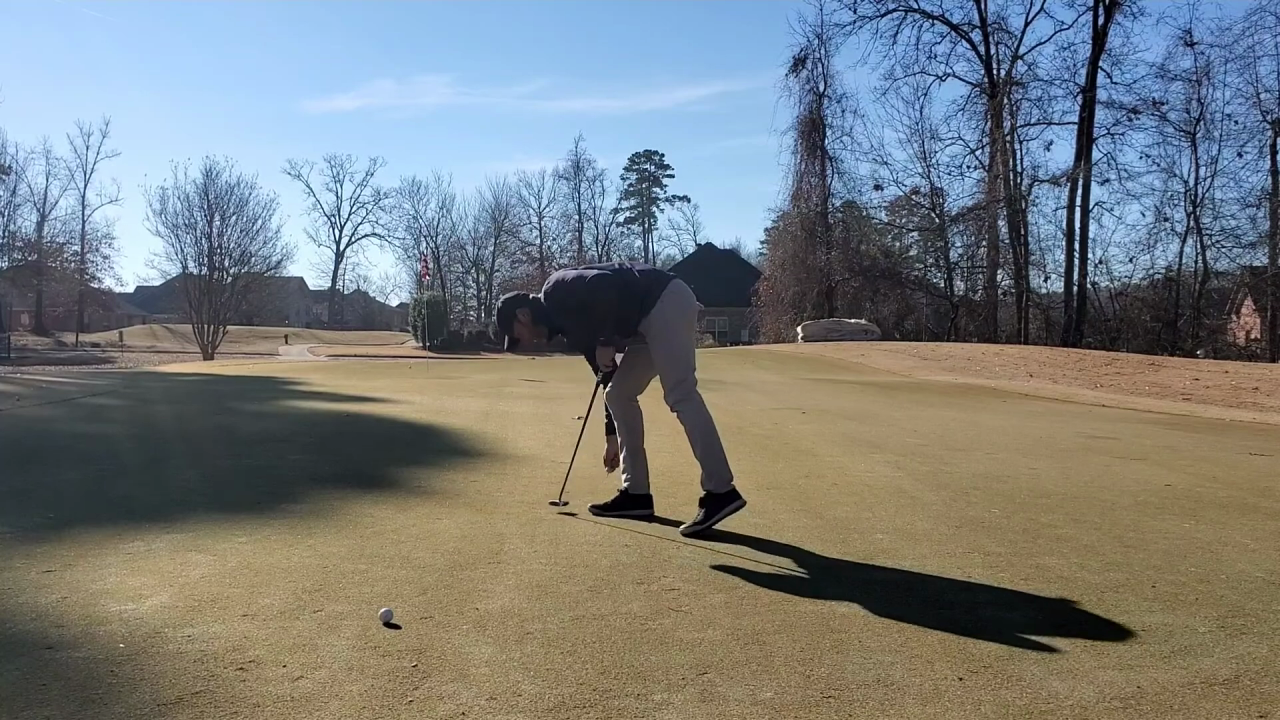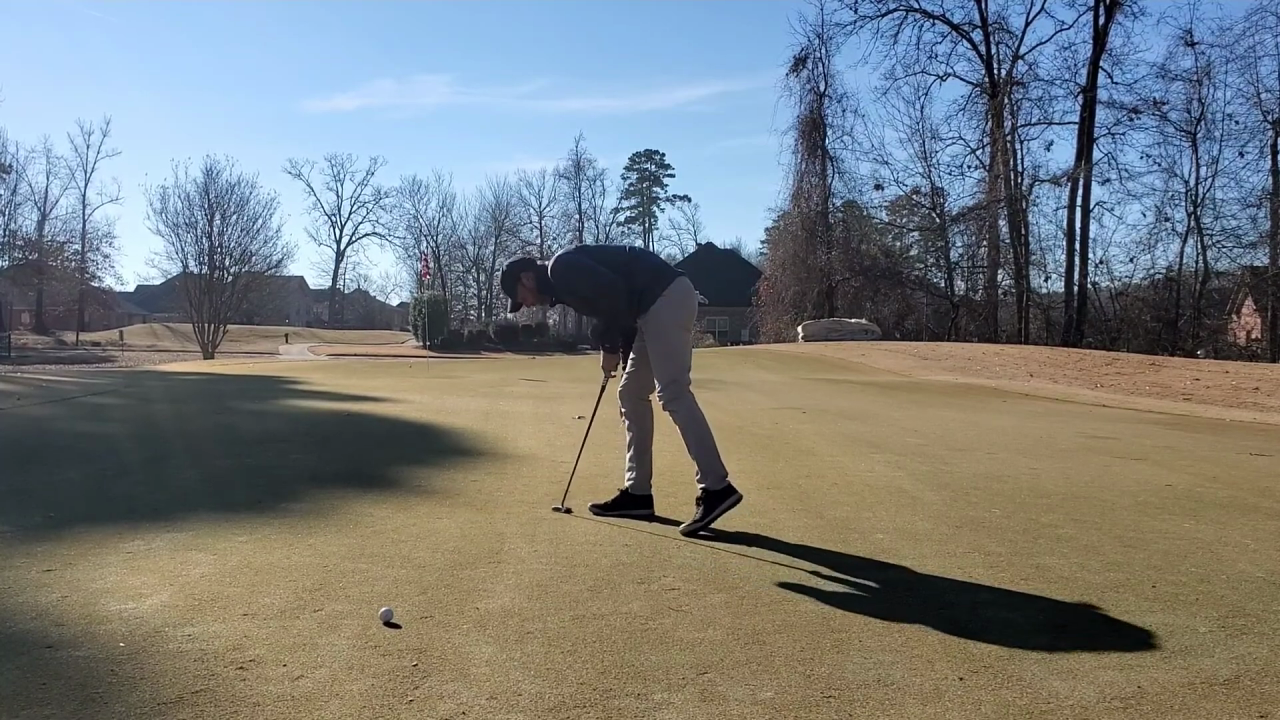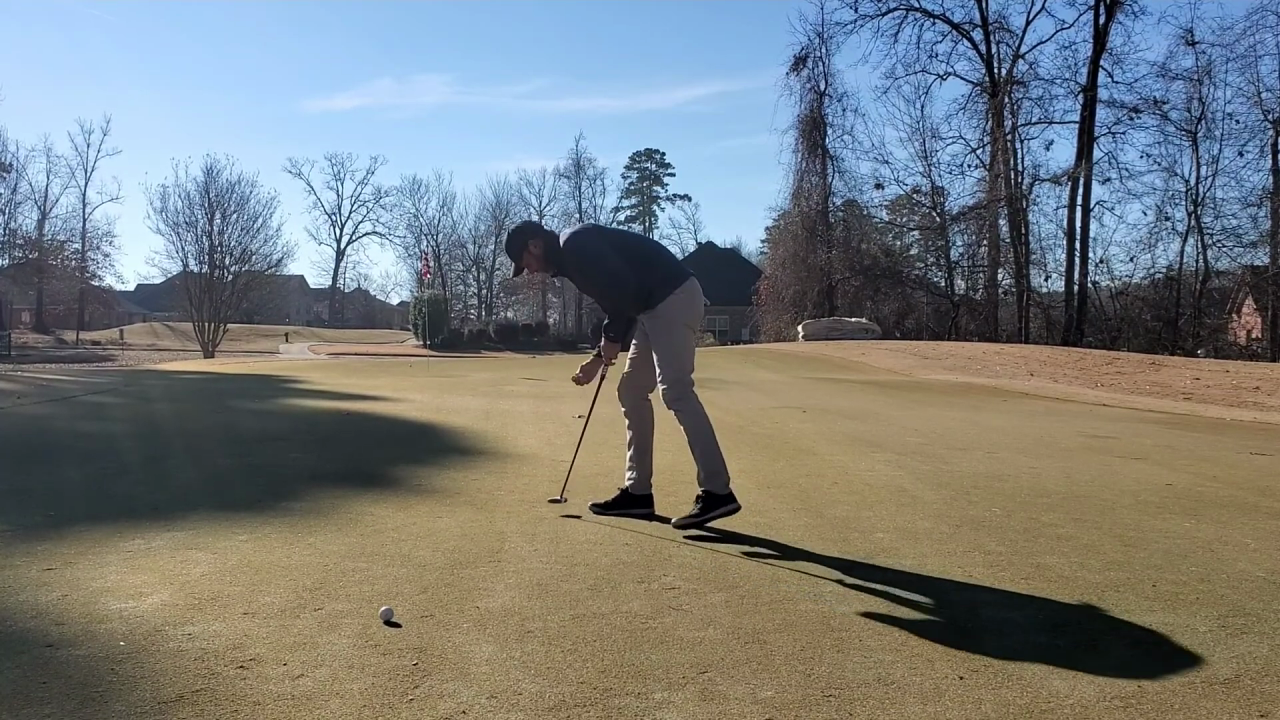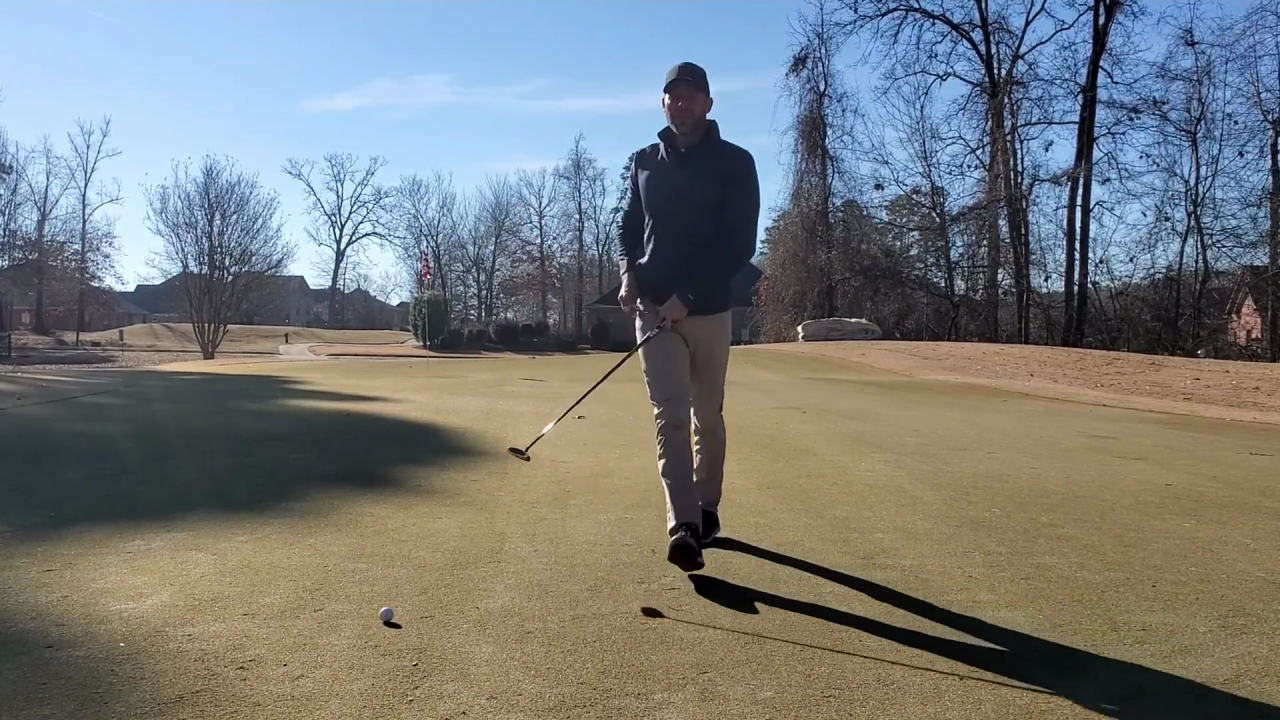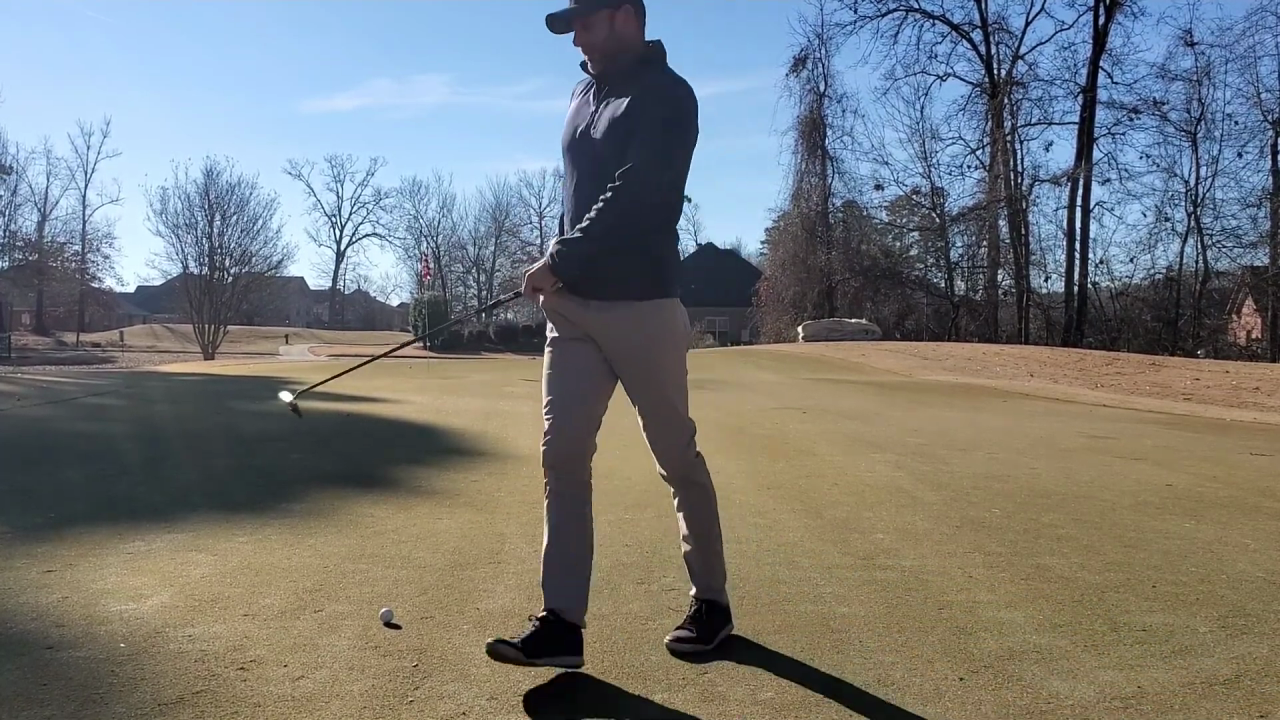
dt=1s
person 1, frame 1
left shoulder: (557, 292)
right shoulder: (566, 322)
left elbow: (603, 284)
right elbow: (607, 375)
left wrist: (604, 342)
right wrist: (613, 437)
left hip: (667, 302)
right hip: (650, 318)
left knee: (680, 395)
right knee: (618, 394)
left ankle: (721, 493)
right ankle: (636, 493)
person 1, frame 2
left shoulder: (561, 268)
right shoulder: (564, 285)
left elbow: (613, 292)
right elbow: (617, 314)
left wrist: (608, 348)
left hip: (667, 298)
right hip: (658, 305)
left knee: (672, 393)
right knee: (631, 393)
left ankle: (716, 489)
right ankle: (637, 493)
person 1, frame 3
left shoulder: (576, 243)
right shoulder: (570, 261)
left elbow: (622, 284)
right elbow: (618, 306)
left wrist: (611, 337)
right wrist: (598, 359)
left hip: (674, 299)
right hip: (655, 307)
left knee: (675, 391)
right knee: (631, 392)
left ankle: (717, 493)
right ankle: (638, 492)
person 1, frame 4
left shoulder: (734, 162)
right shoulder: (644, 162)
left elbow: (740, 244)
right elbow: (629, 228)
left wrist: (689, 296)
right wrist: (628, 274)
left hip: (710, 311)
right hip: (655, 308)
left knee: (707, 418)
right knee: (671, 417)
left ankle: (706, 508)
right ankle: (685, 530)
person 1, frame 5
left shoulder: (666, 96)
right shoulder: (583, 97)
left elbow: (634, 197)
left wrist: (557, 262)
right wrist: (556, 265)
left hip: (644, 305)
right hip: (575, 304)
left knee: (677, 459)
right knee: (561, 450)
left ankle: (711, 600)
right ankle: (557, 623)
